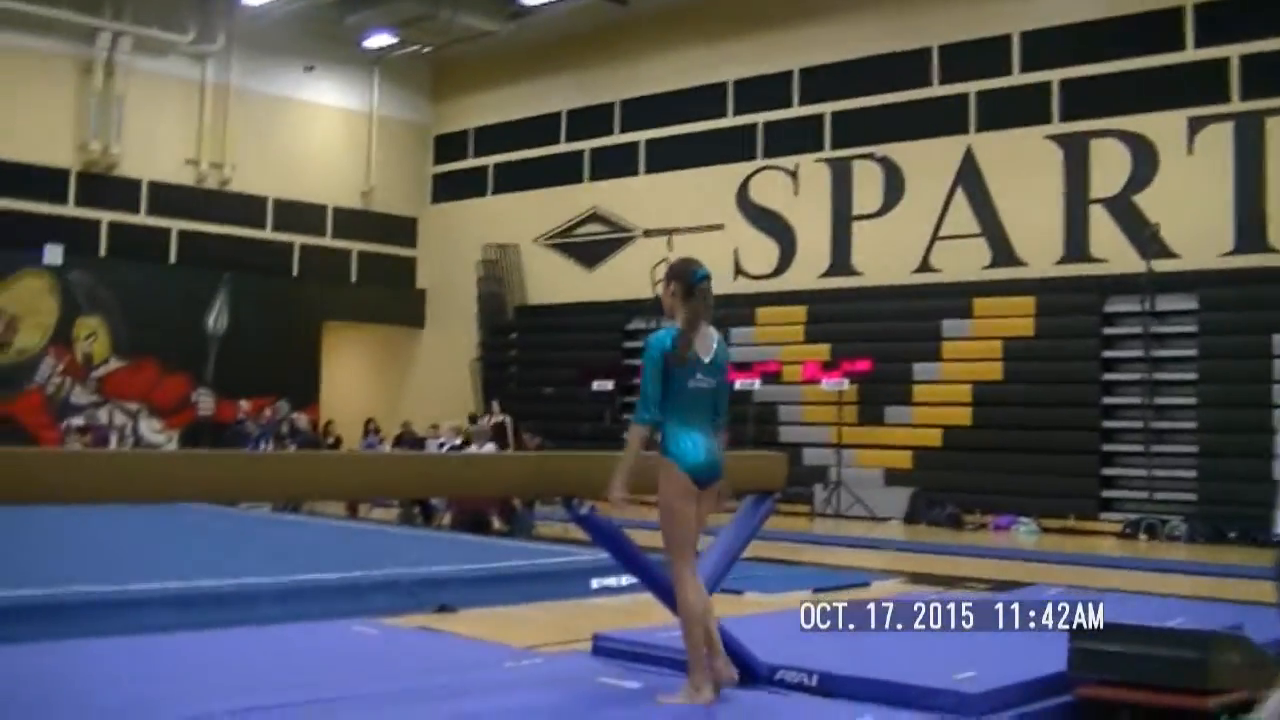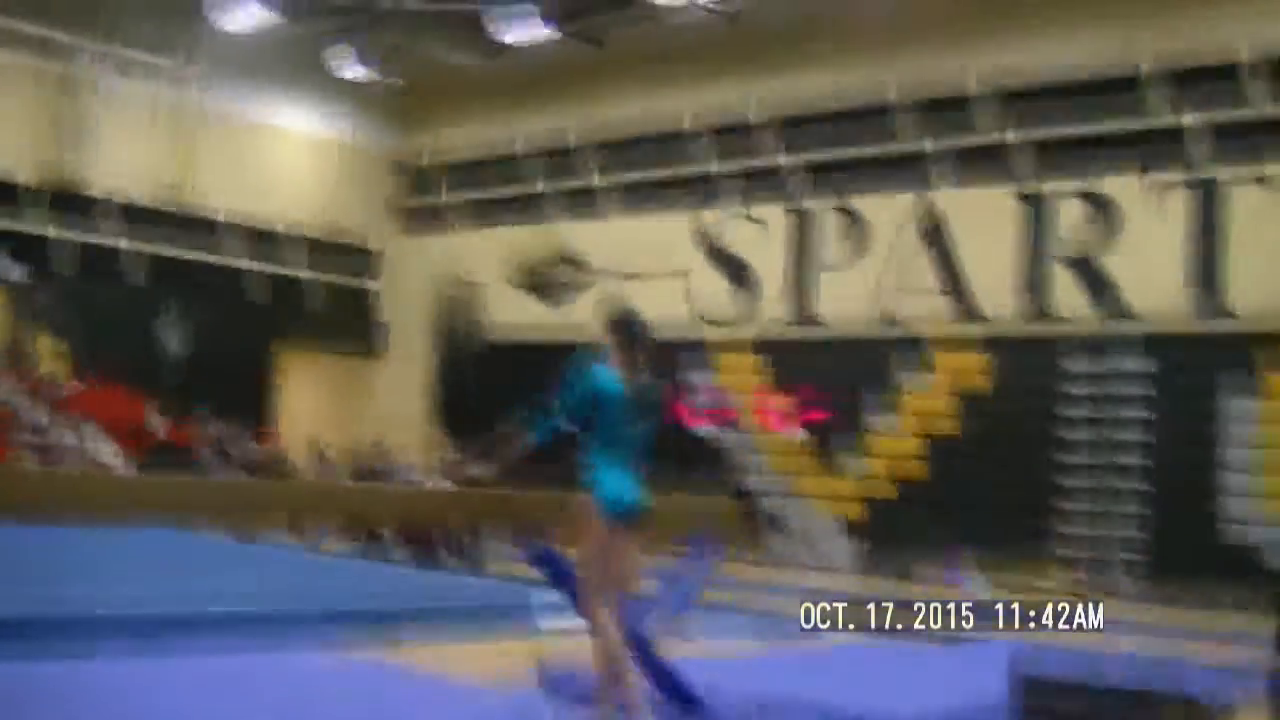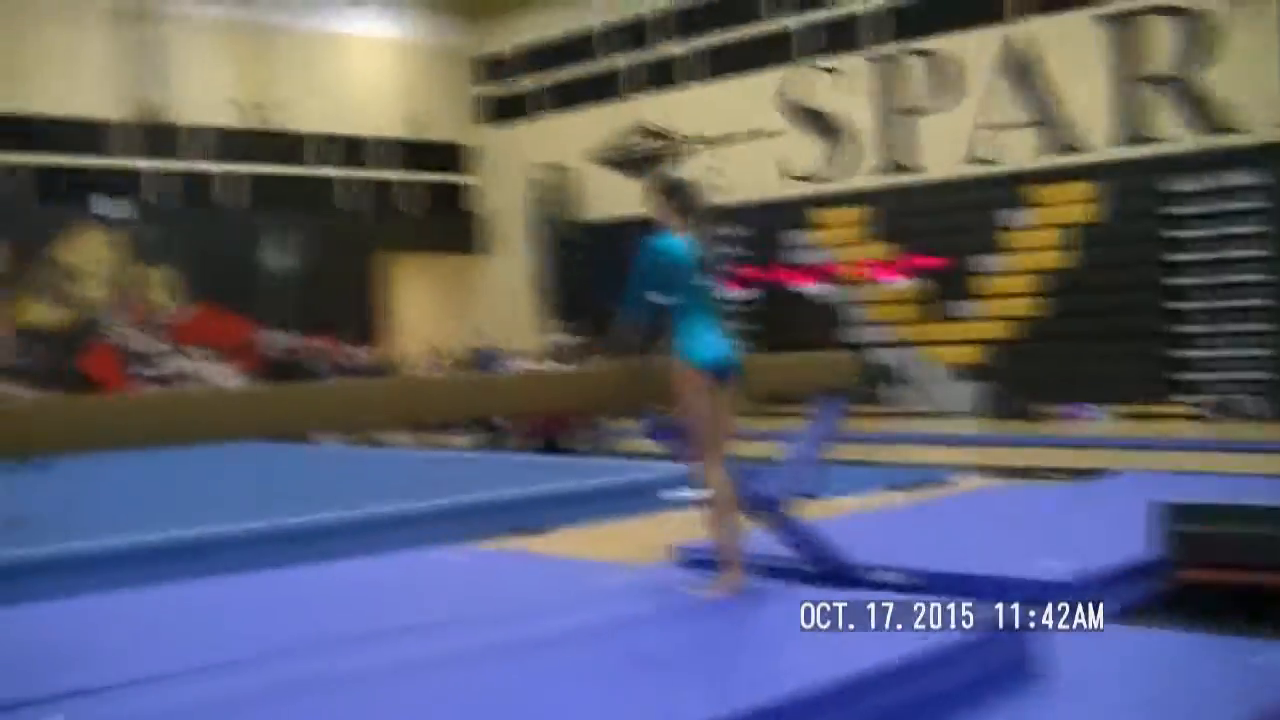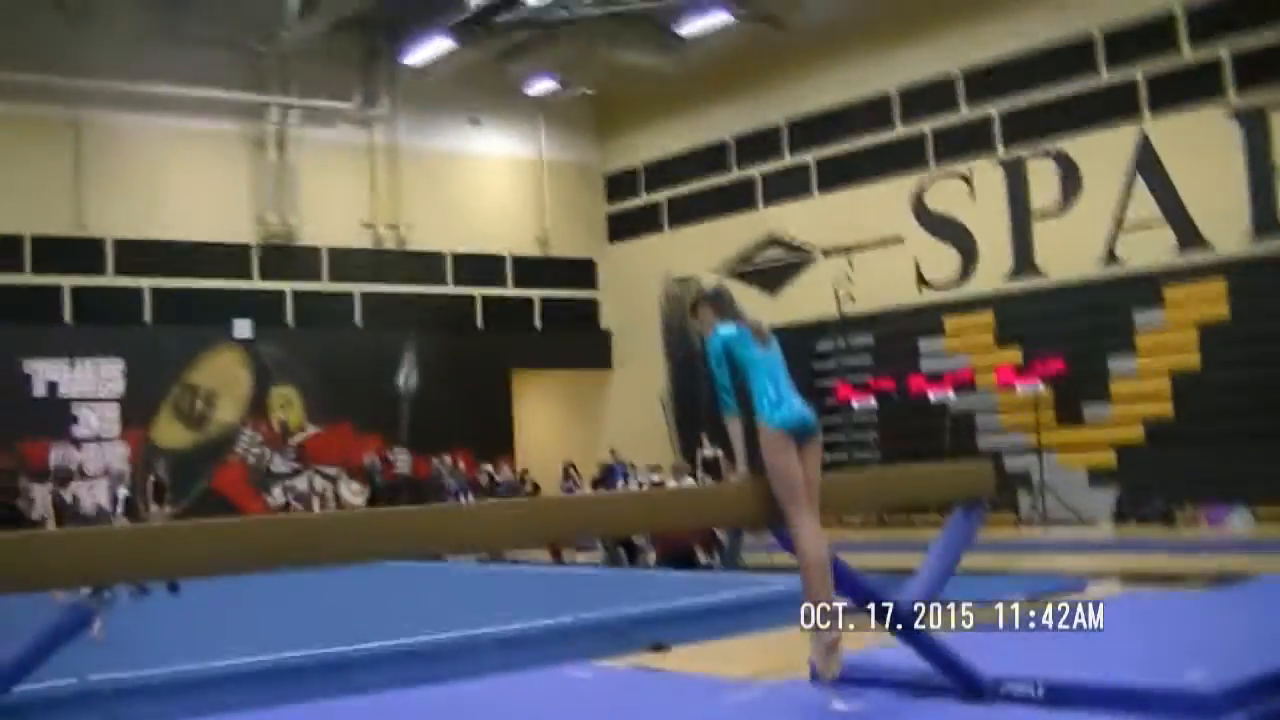
dt=0.7s
person 1, frame 1
left shoulder: (661, 342)
right shoulder: (719, 343)
left elbow: (646, 414)
left wrist: (621, 478)
left hip: (679, 459)
right hip: (709, 458)
left knee: (681, 570)
right knee: (686, 566)
left ankle: (699, 683)
right ankle: (719, 662)
person 1, frame 2
left shoulder: (595, 377)
right shoulder: (649, 389)
left elbow: (547, 425)
left wrist: (498, 460)
left hip: (606, 496)
right hip: (633, 496)
left knee: (596, 605)
right knee: (610, 601)
person 1, frame 3
left shoulder: (659, 246)
right shoulder: (699, 245)
left elbow: (638, 304)
left hip: (696, 356)
right hip: (724, 352)
left knee: (708, 462)
right knee: (714, 460)
left ankle: (732, 564)
right ankle: (732, 561)
person 1, frame 4
left shoulder: (718, 338)
right shoulder: (760, 332)
left elbow: (728, 400)
left wrist: (740, 462)
left hip: (777, 423)
right hip: (806, 417)
left knee: (800, 522)
right knee: (812, 523)
left ankle: (820, 626)
